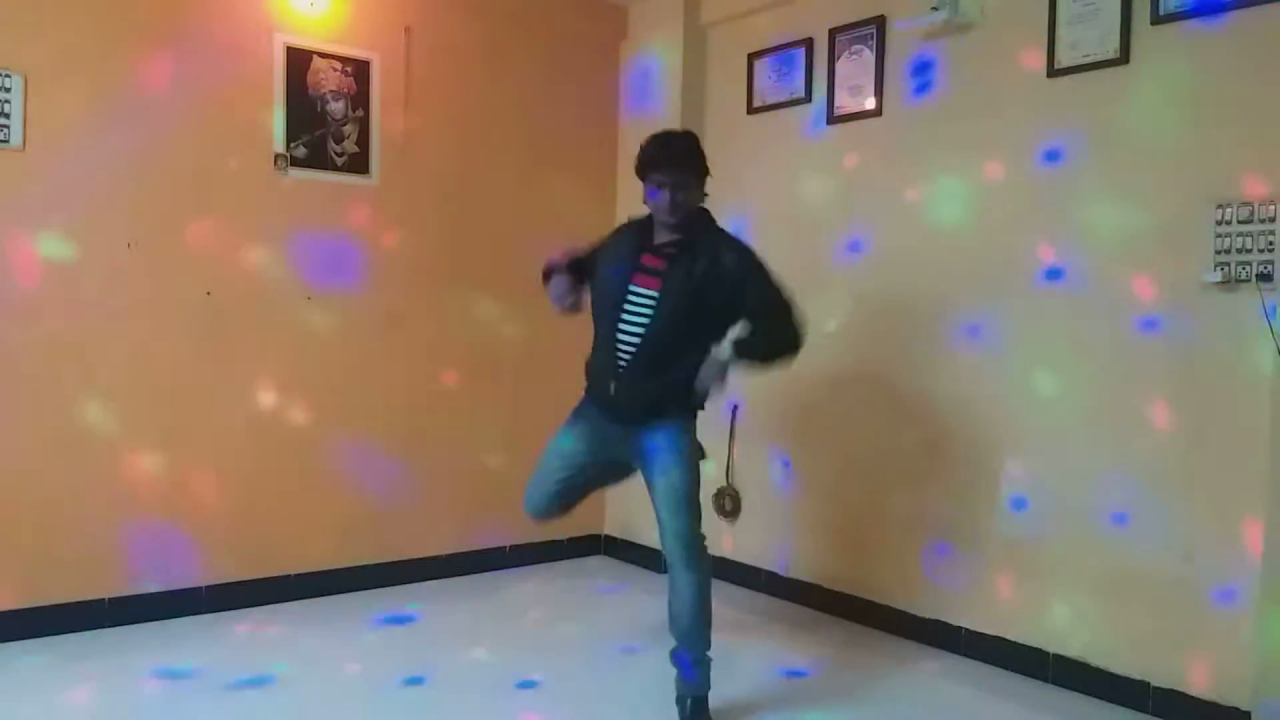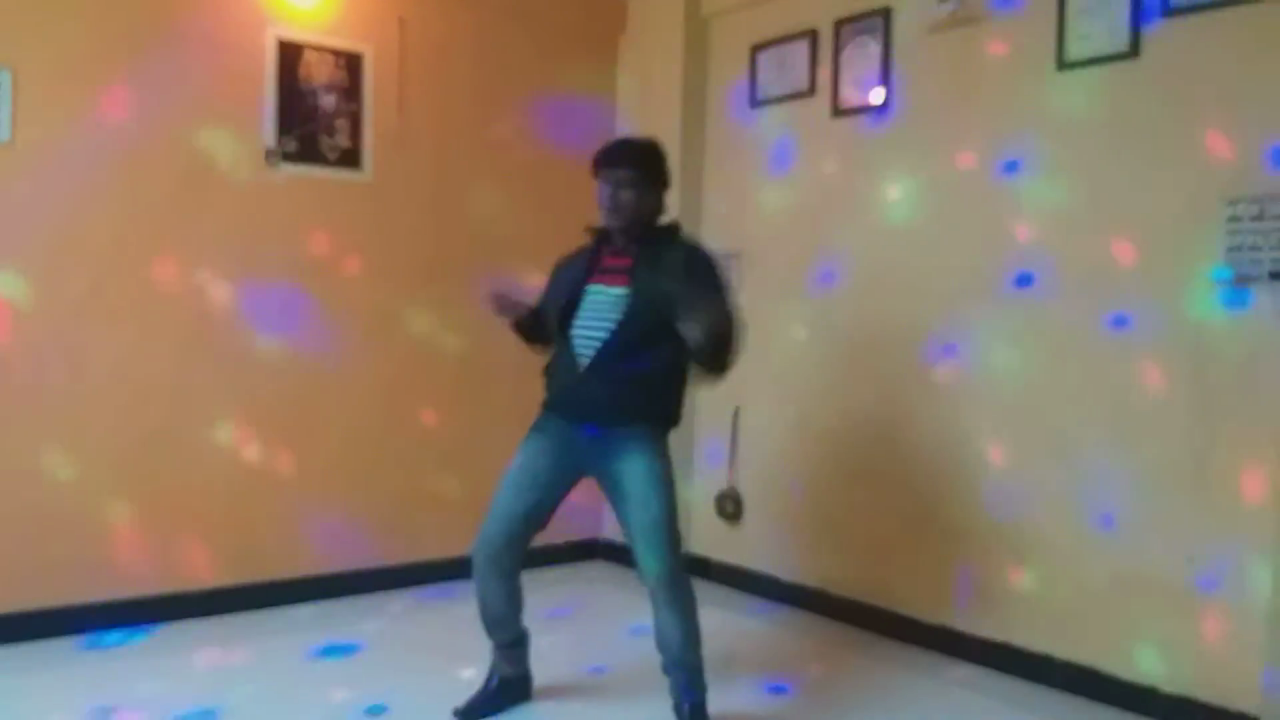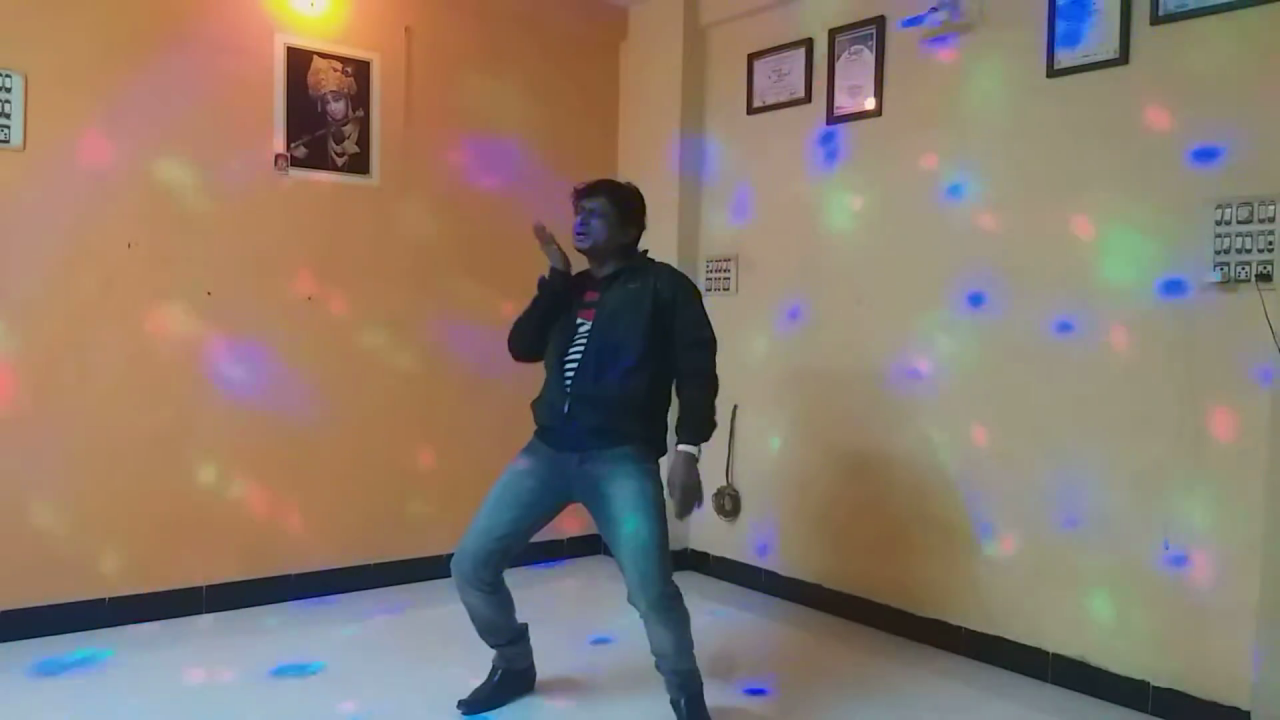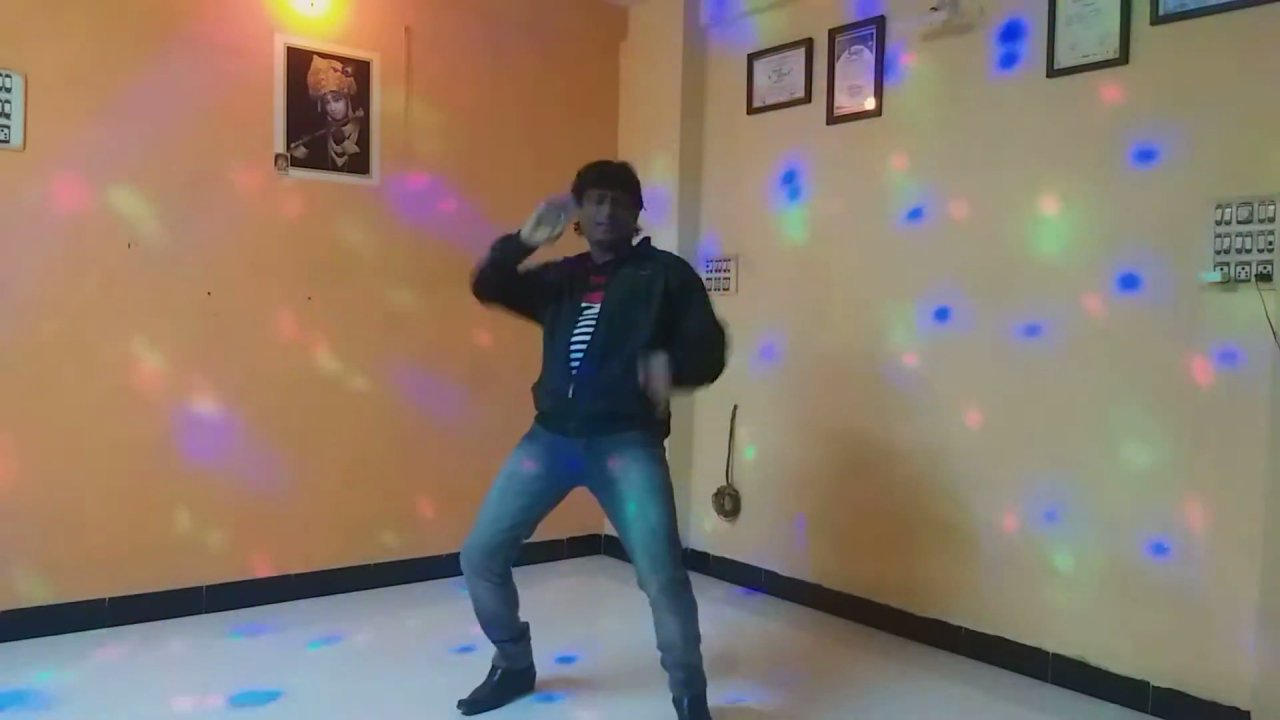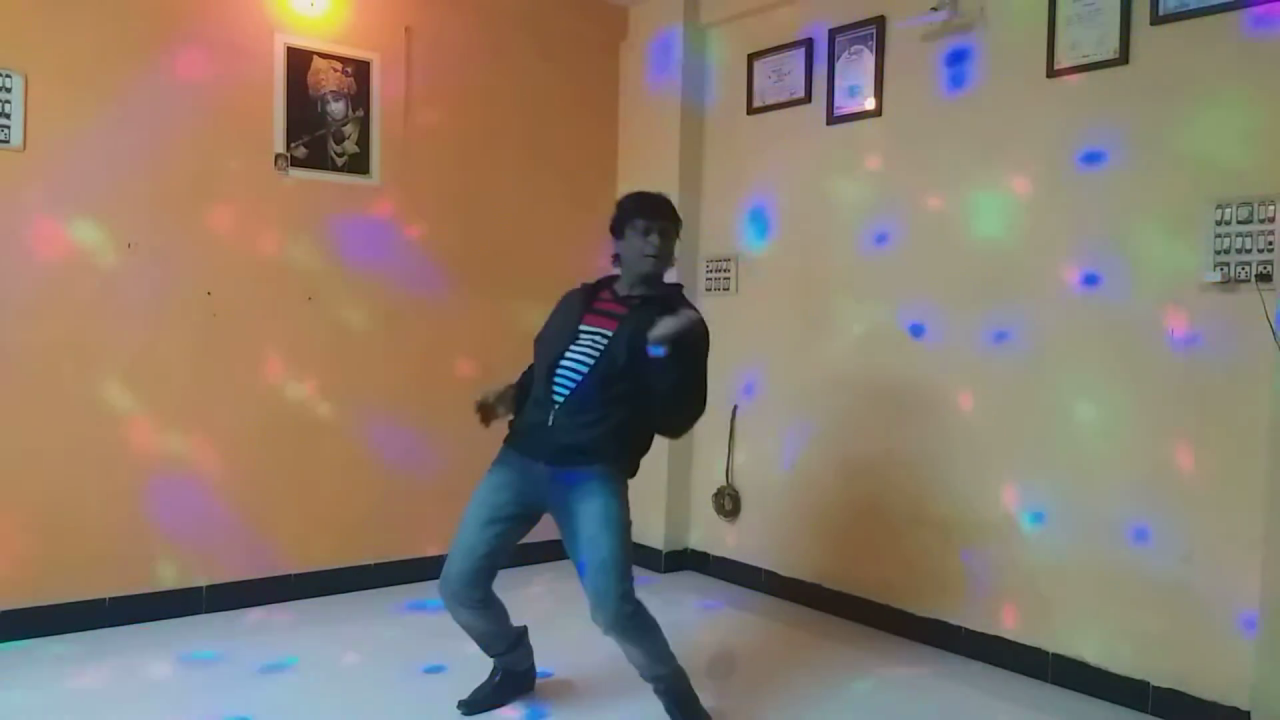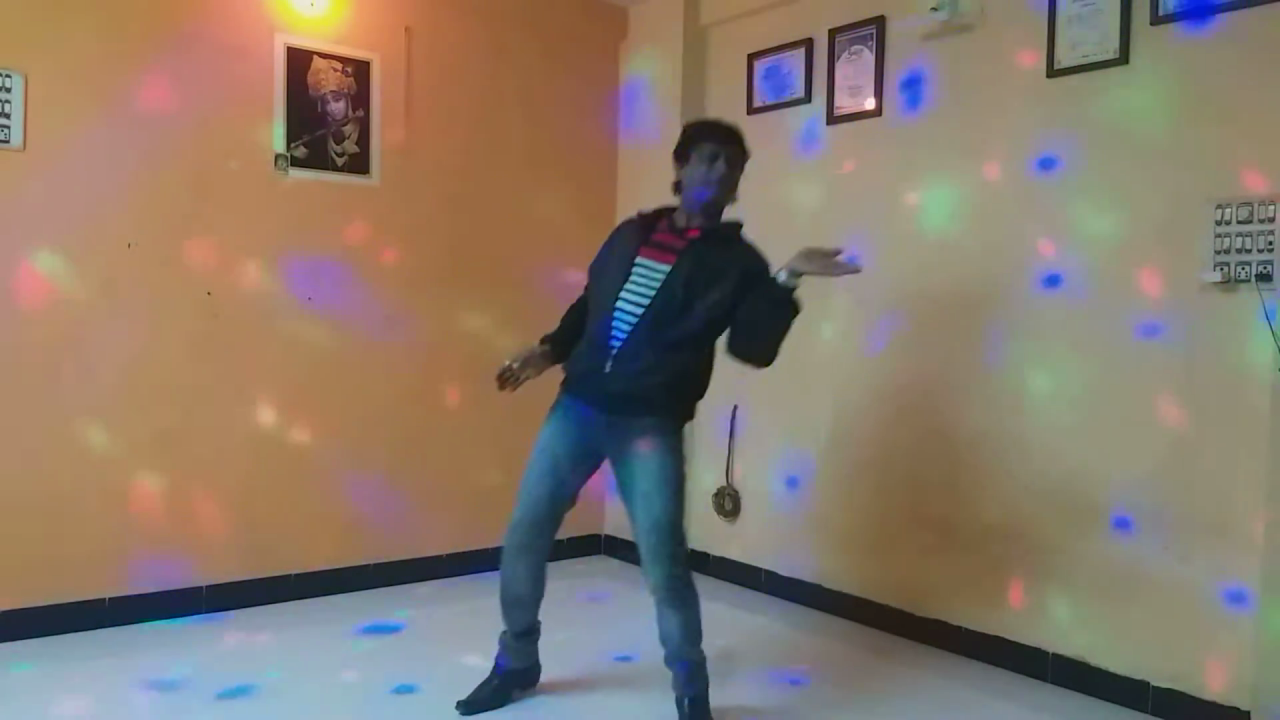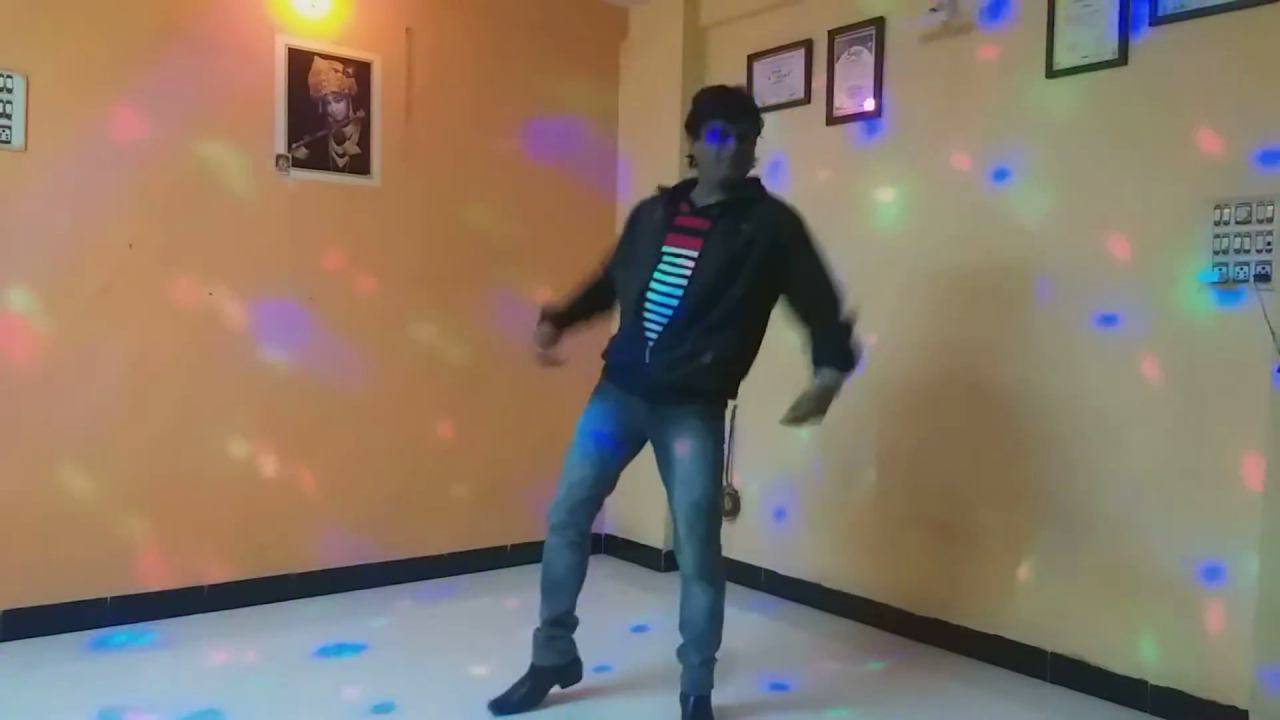
dt=0.5s
person 1, frame 1
left shoulder: (725, 259)
right shoulder: (628, 238)
left elbow: (782, 333)
right elbow: (578, 266)
left wrist: (737, 343)
right wrist: (558, 275)
left hip: (665, 421)
right hip: (602, 408)
left knee: (681, 550)
right knee: (542, 503)
right ankle: (622, 470)
person 1, frame 2
left shoulder: (682, 262)
right shoulder: (581, 262)
left elbow: (714, 359)
right elbow: (547, 333)
left wrist: (705, 335)
right wrist: (522, 317)
left hip: (632, 435)
right hip: (559, 425)
left knee: (661, 568)
right knee: (493, 550)
right ankle: (509, 672)
person 1, frame 3
left shoulder: (663, 287)
right shoulder: (571, 291)
left elbow: (697, 371)
right elbow: (522, 345)
left wrist: (686, 449)
right wrist: (555, 276)
left hip: (621, 458)
right hip: (548, 452)
left knee: (651, 587)
right knee: (471, 564)
right ankle: (514, 665)
person 1, frame 4
left shoulder: (666, 274)
right shoulder: (563, 275)
left elbow: (709, 349)
right elbow: (489, 286)
left wrist: (671, 364)
right wrist: (526, 239)
left hip: (627, 442)
right hip: (550, 437)
left knee: (662, 573)
right knee: (481, 556)
right ankle: (513, 664)
person 1, frame 5
left shoulder: (678, 322)
right shoulder: (577, 302)
left elbow: (673, 420)
left wrist: (661, 348)
right wrist: (510, 397)
left hip: (593, 475)
right hip: (520, 461)
left knee: (611, 605)
right knee: (458, 586)
right ankle: (515, 666)
person 1, frame 6
left shoulder: (738, 261)
right shoulder: (632, 232)
left elbow: (754, 349)
left wrist: (785, 282)
right wrist: (546, 351)
left hip: (650, 424)
right hip: (577, 406)
left knee: (663, 564)
right knee: (524, 536)
right ankle: (516, 662)
person 1, frame 7
left shoulder: (771, 224)
right shoulder: (653, 212)
left elbow: (820, 304)
right elbow: (614, 283)
left wrist: (831, 366)
right wrist: (556, 318)
left hip: (694, 405)
right hip: (620, 386)
left knee: (696, 551)
right knee: (565, 520)
right ankle: (553, 659)
